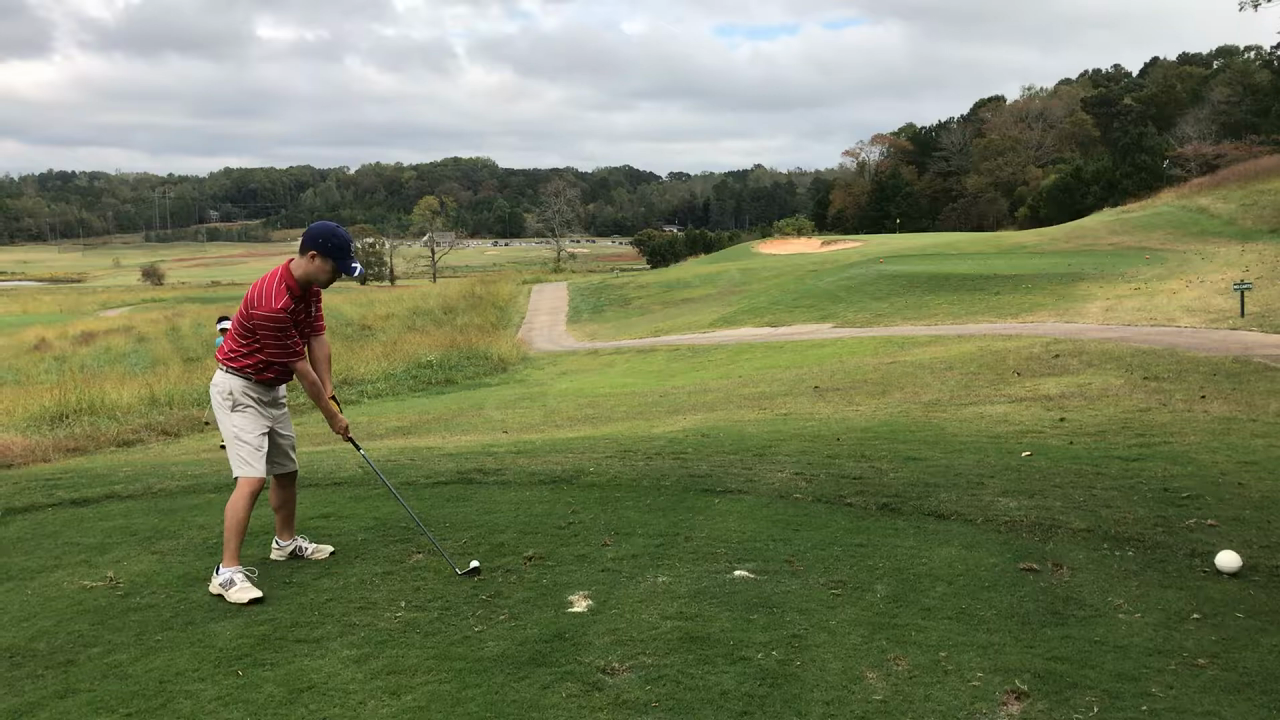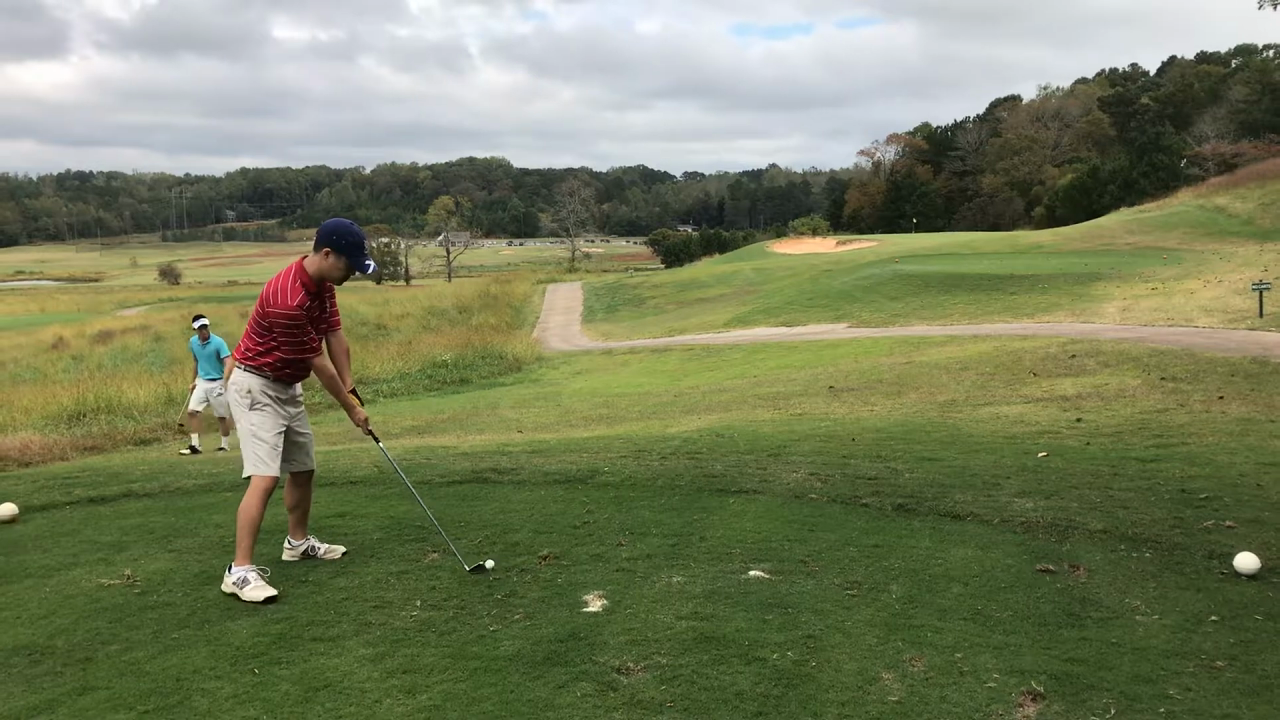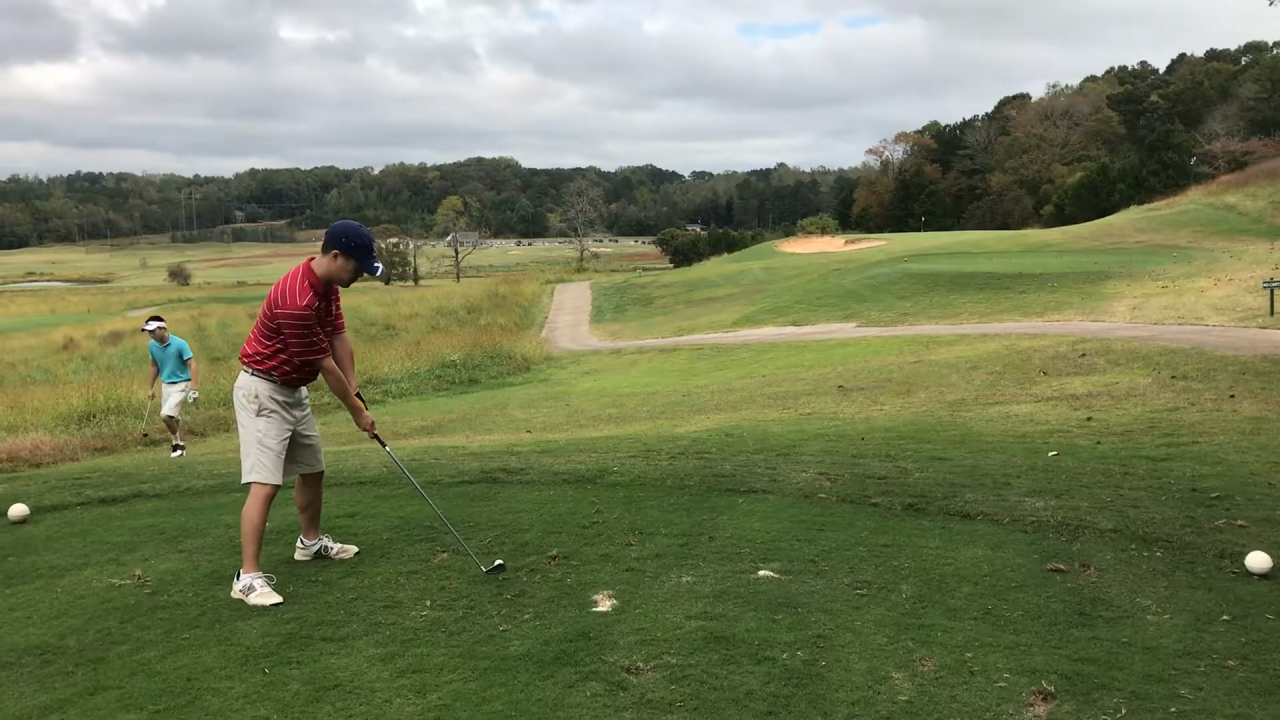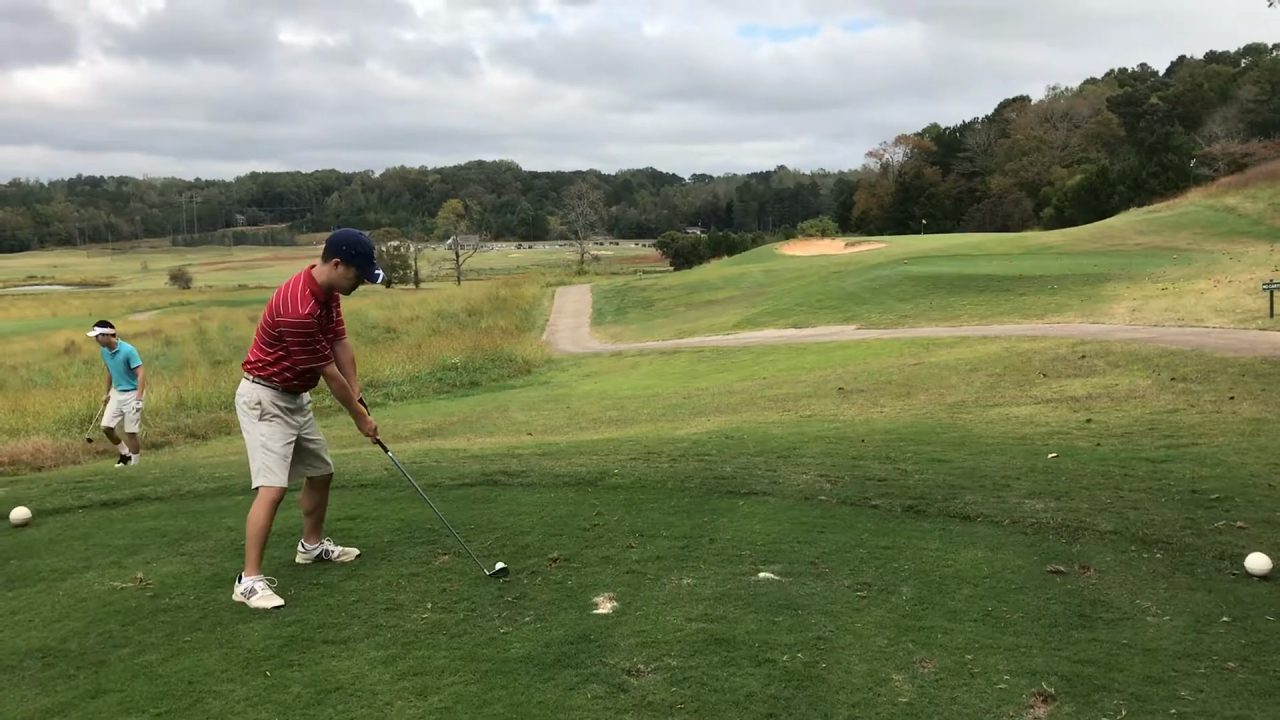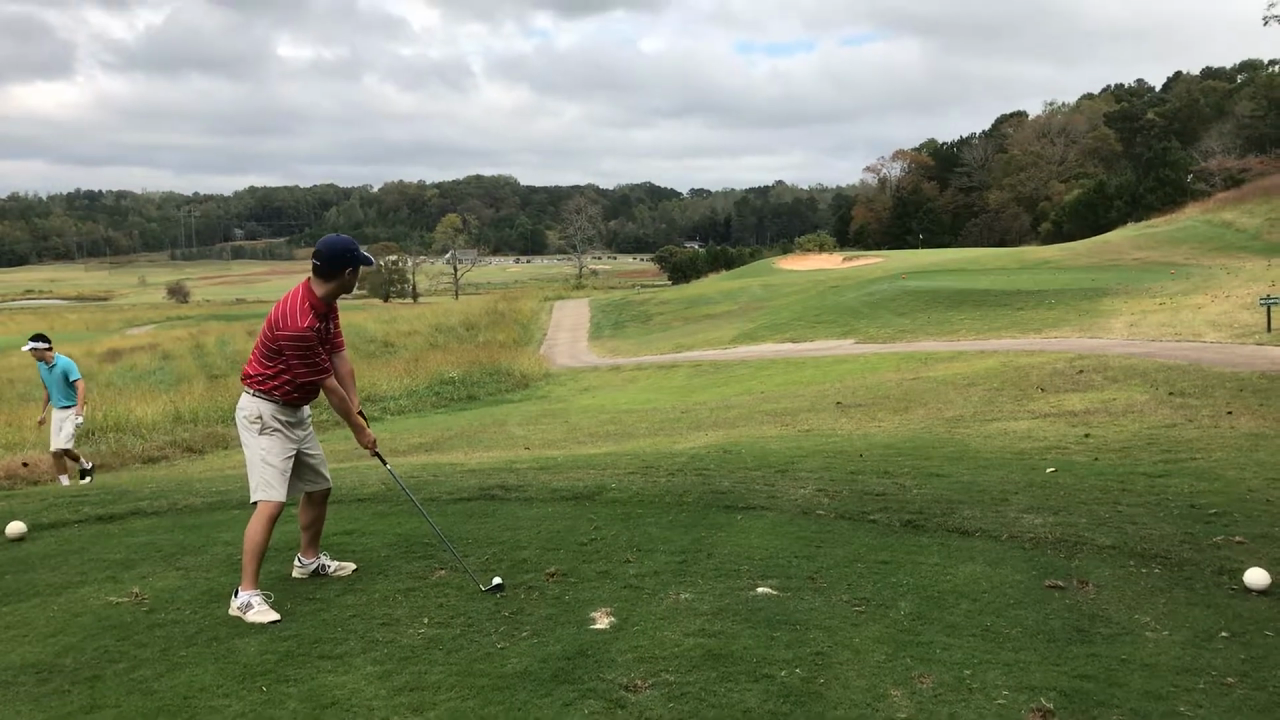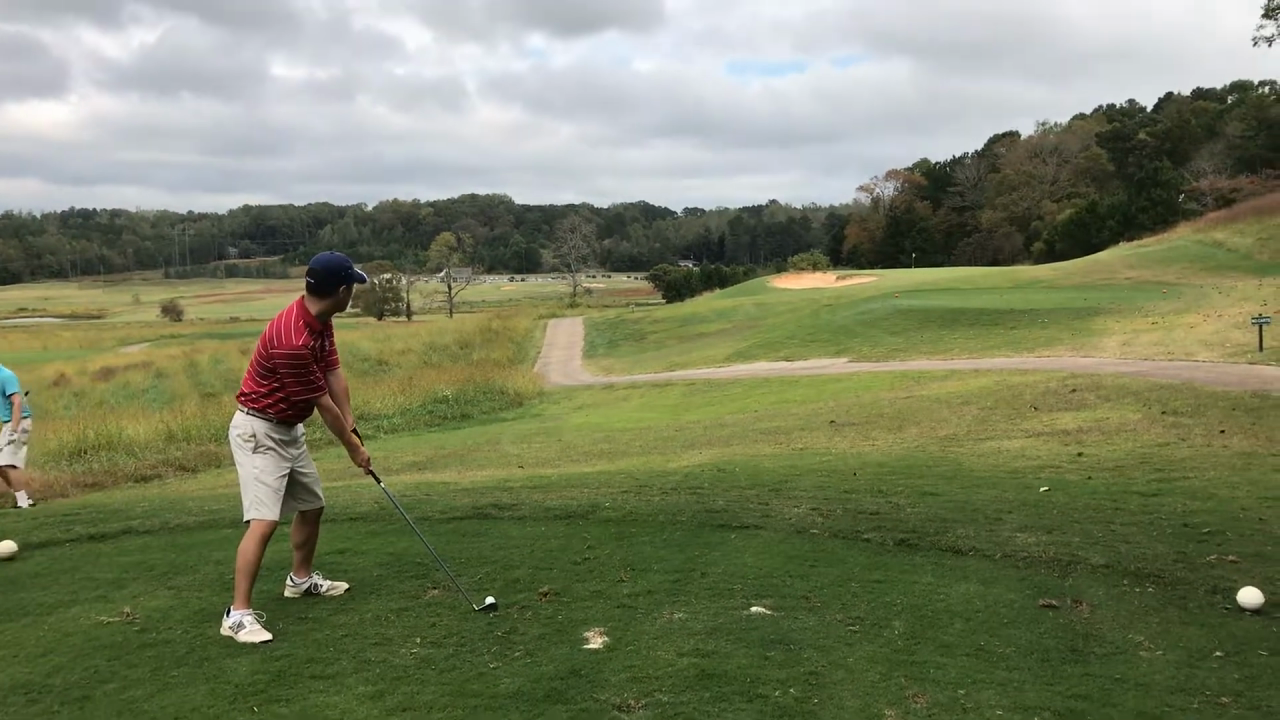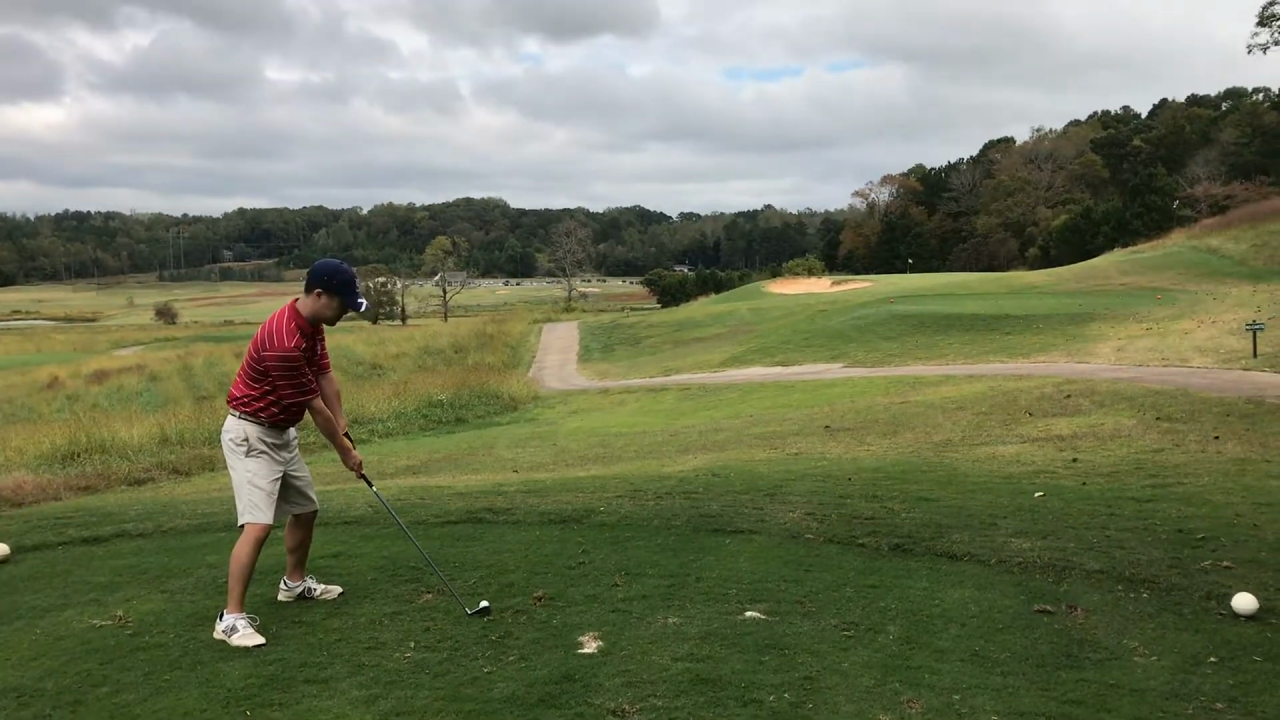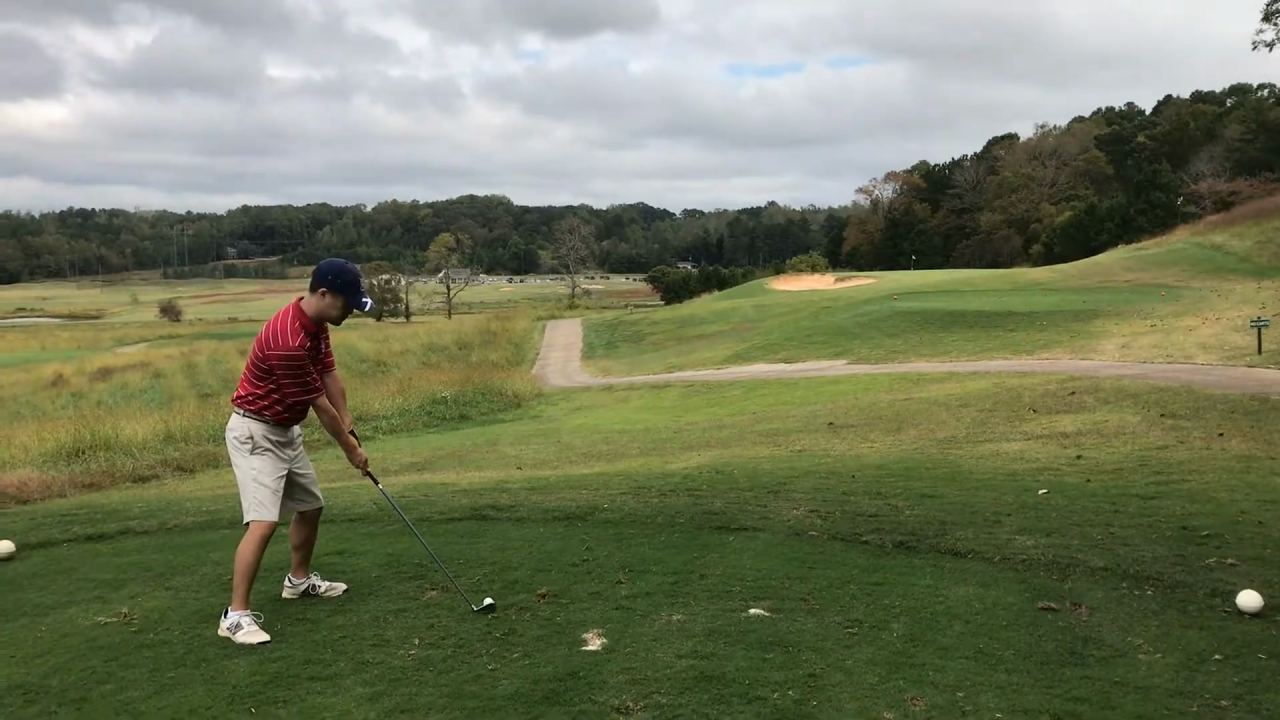
dt=0.5s
person 1, frame 1
left shoulder: (309, 286)
right shoulder: (272, 302)
left elbow: (317, 342)
right elbow: (300, 368)
left wrist: (330, 395)
right wrist: (331, 416)
left hip: (270, 388)
right hip: (239, 388)
left knee: (286, 470)
right knee: (252, 479)
left ankle: (286, 541)
right ankle: (227, 571)
person 1, frame 2
left shoulder: (322, 284)
right shoulder: (288, 299)
left elbow: (336, 337)
right elbow: (318, 362)
left wrist: (352, 390)
right wrist: (351, 408)
left hip: (287, 386)
right hip: (257, 387)
left knee: (302, 469)
right knee: (265, 478)
left ankle: (298, 542)
right ankle: (240, 570)
person 1, frame 3
left shoulder: (327, 285)
right shoulder: (296, 299)
left elbow: (339, 340)
right elbow: (325, 366)
left wrist: (356, 393)
right wrist: (356, 411)
left hip: (293, 390)
right hip: (263, 392)
left knee: (312, 470)
right knee: (265, 484)
left ankle: (310, 542)
right ankle: (248, 576)
person 1, frame 4
left shoulder: (327, 292)
right shoulder: (298, 309)
left elbow: (341, 345)
right elbow: (328, 372)
left wrist: (359, 398)
right wrist: (360, 417)
left hip: (295, 396)
right hip: (265, 398)
left knee: (320, 472)
right knee: (272, 488)
left ankle: (313, 544)
right ankle: (249, 579)
person 1, frame 5
left shoulder: (325, 303)
right shoulder: (297, 322)
left elbow: (340, 359)
right elbow: (329, 385)
left wrist: (359, 410)
right wrist: (359, 429)
left hip: (295, 411)
right hip: (266, 413)
left knee: (318, 486)
right knee: (271, 502)
left ankle: (309, 559)
right ankle: (246, 594)
person 1, frame 6
left shoulder: (320, 322)
right shoulder: (292, 341)
left elbow: (335, 376)
right elbow: (323, 404)
left wrist: (353, 429)
right wrist: (353, 448)
left hip: (289, 429)
right hip: (260, 431)
left knee: (312, 505)
right knee: (264, 520)
left ankle: (301, 578)
right ankle: (238, 613)
person 1, frame 7
left shoulder: (311, 324)
right shoulder: (284, 342)
left elbow: (326, 379)
right elbow: (315, 407)
left wrist: (345, 431)
right wrist: (344, 451)
left hip: (281, 432)
right hip: (252, 434)
left knee: (305, 508)
right knee: (258, 525)
left ankle: (295, 582)
right ankle: (231, 617)
person 1, frame 8
left shoulder: (316, 324)
right shoulder: (288, 341)
left elbow: (330, 377)
right elbow: (320, 405)
left wrist: (350, 429)
right wrist: (350, 449)
left hip: (285, 430)
right hip: (256, 433)
left knee: (310, 505)
right knee: (263, 522)
left ankle: (299, 579)
right ankle: (236, 614)
